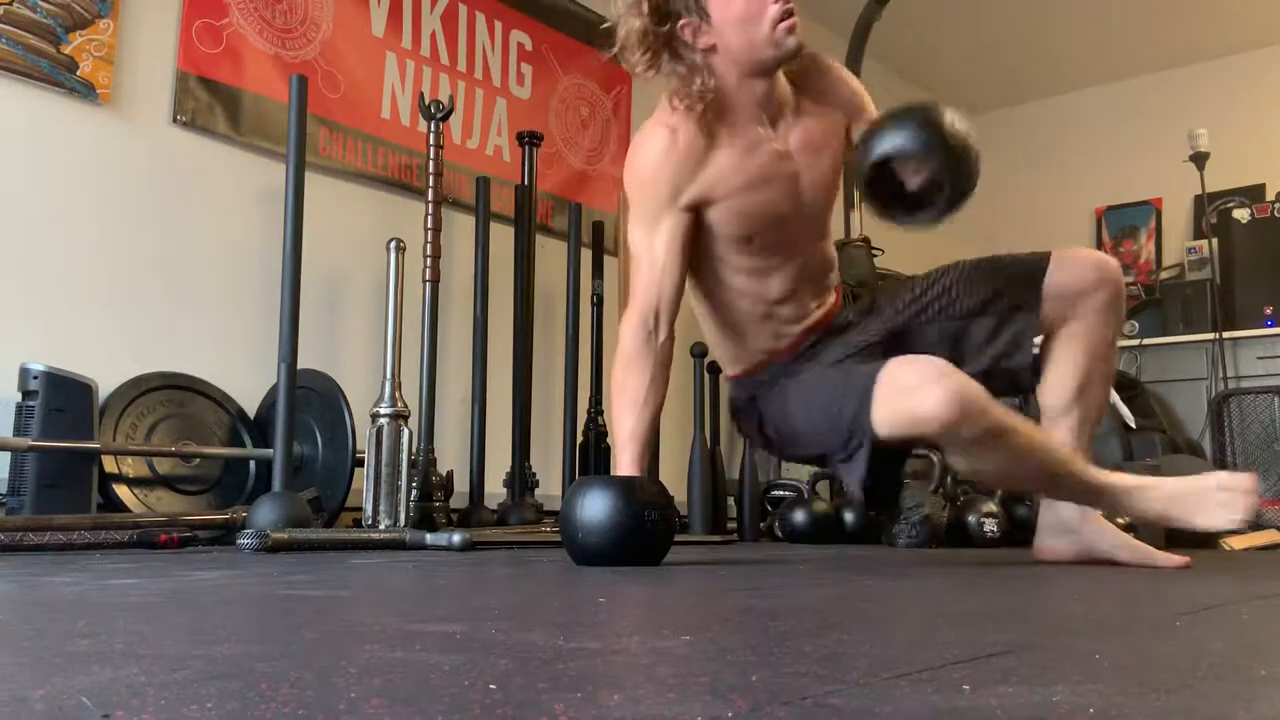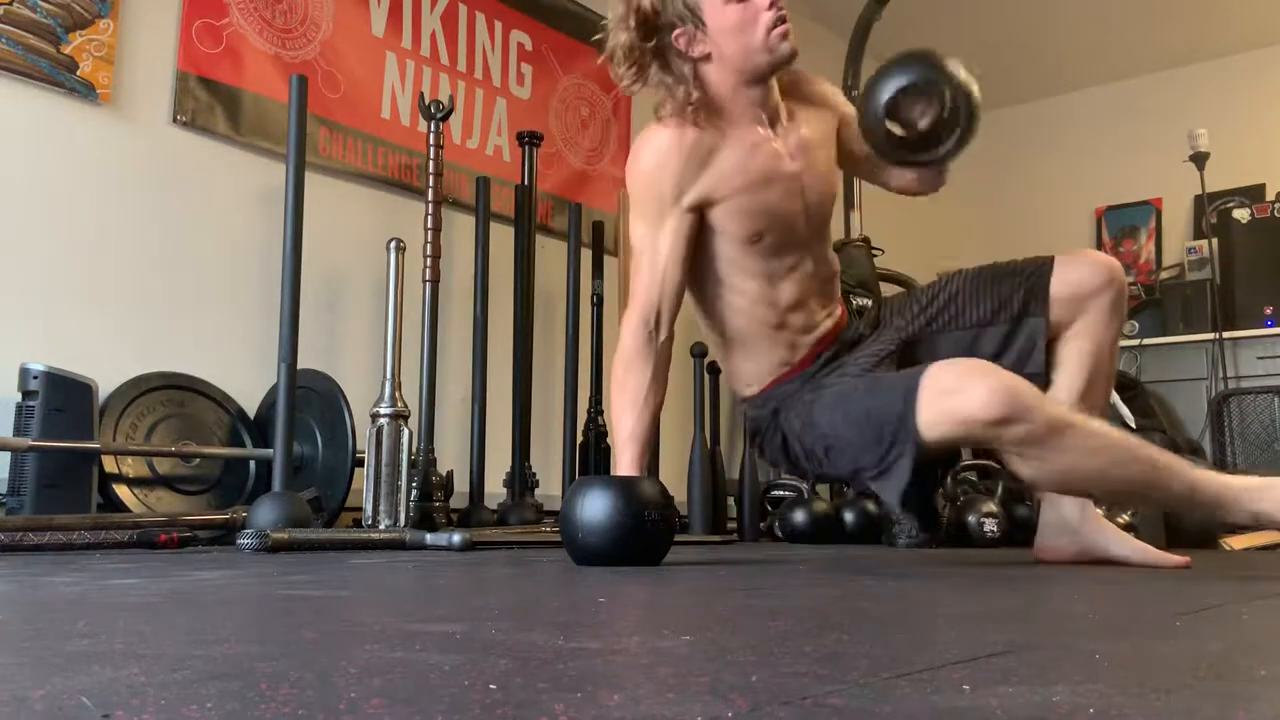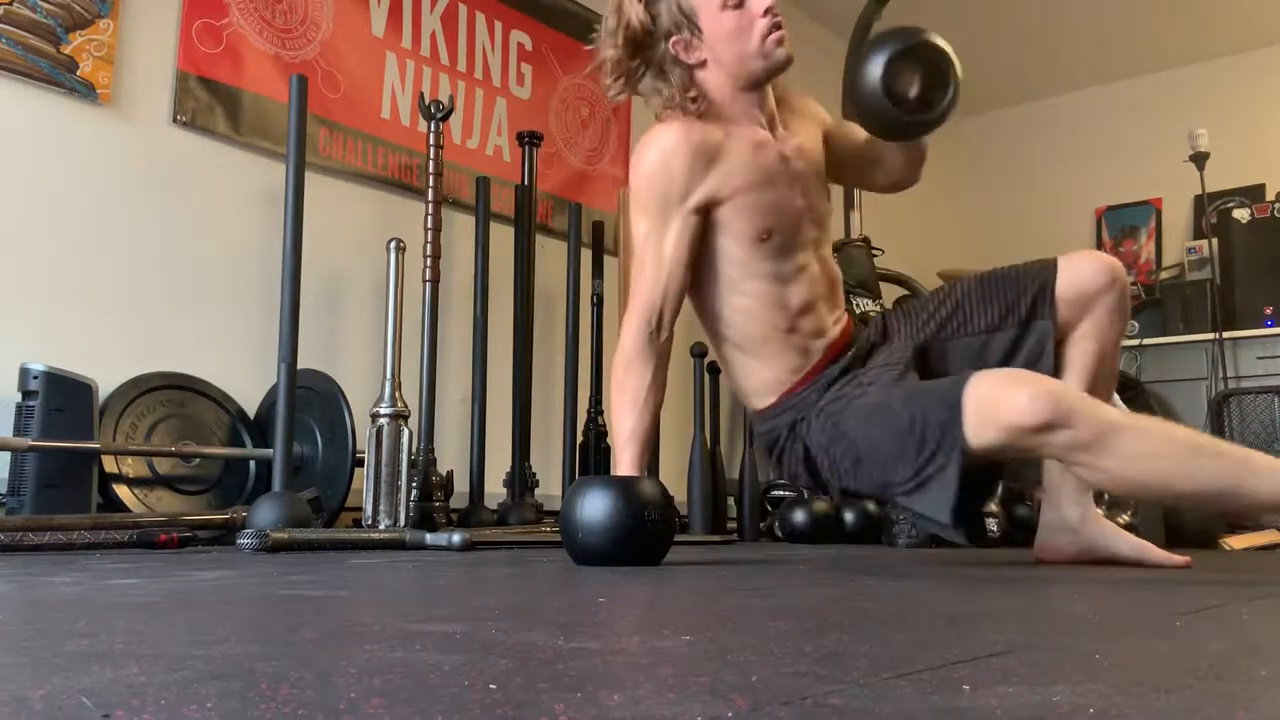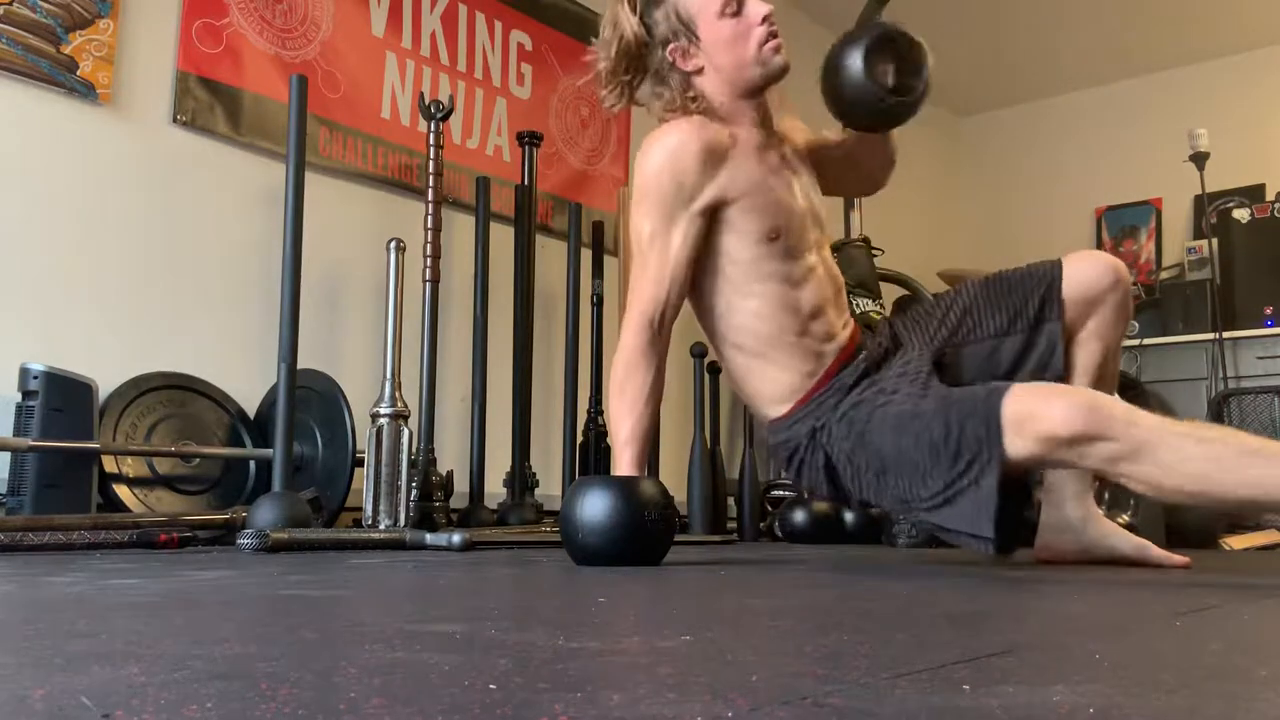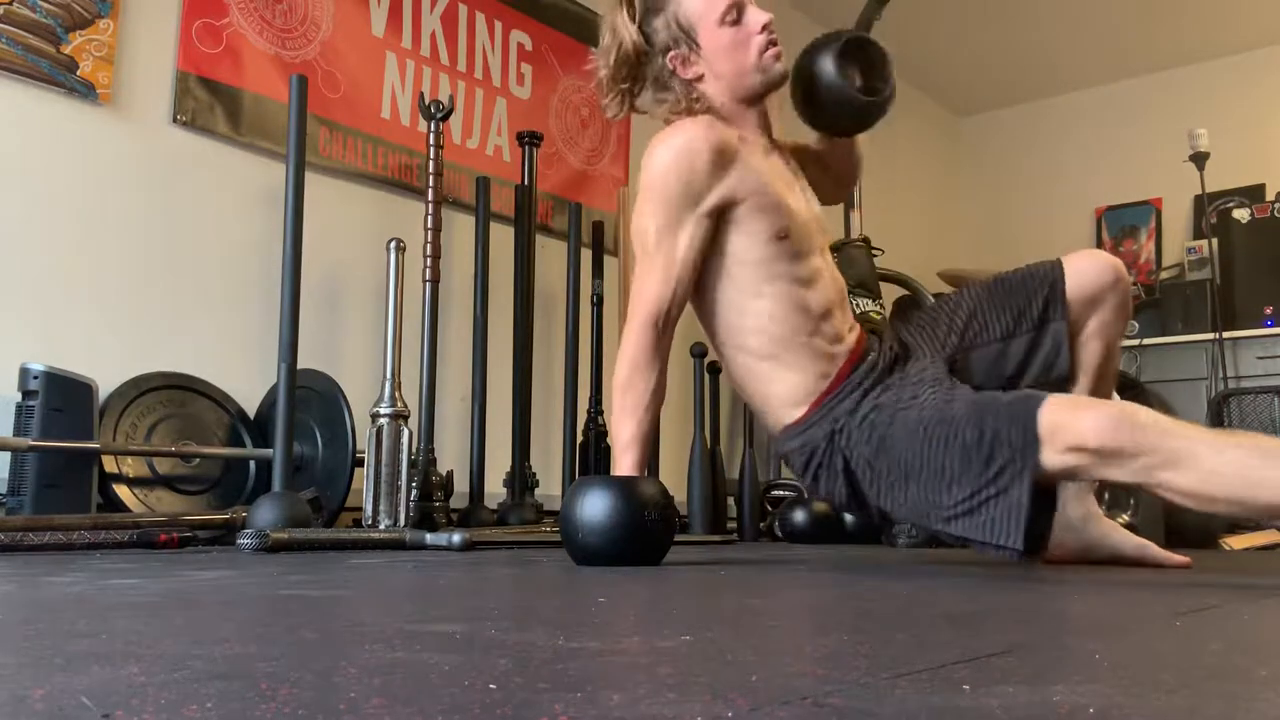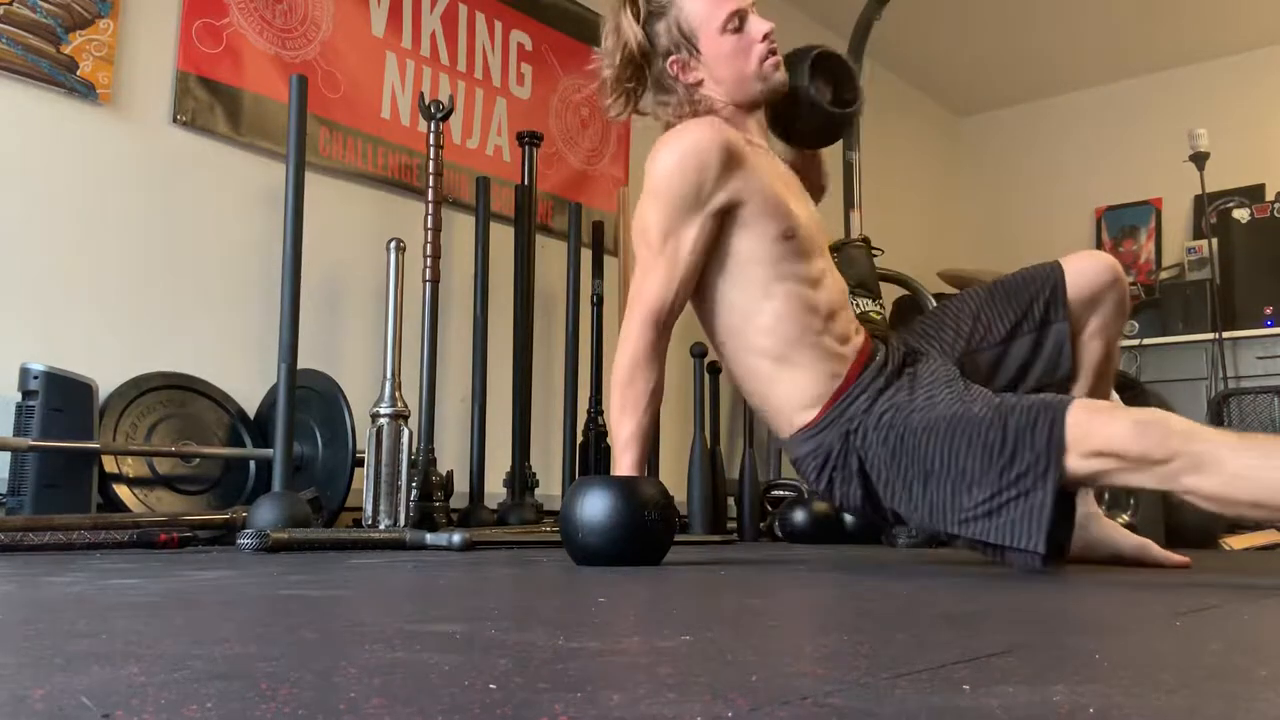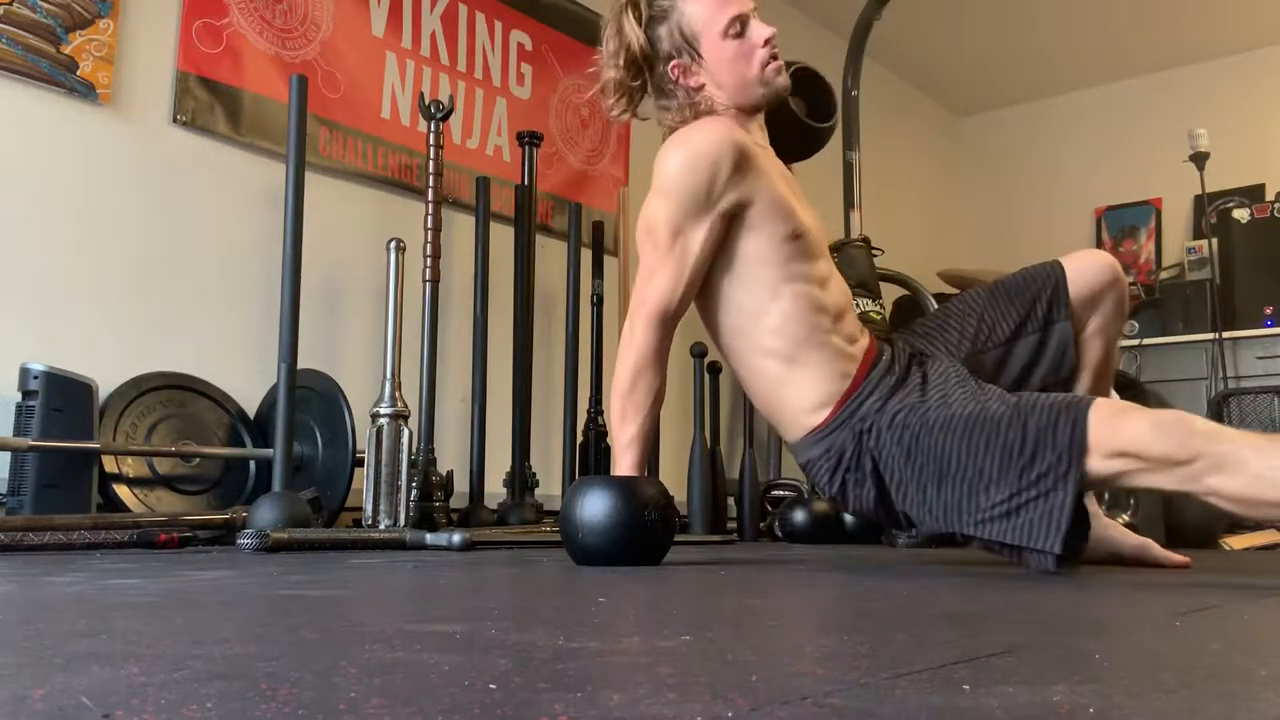
dt=0.1s
person 1, frame 1
left shoulder: (817, 84)
right shoulder: (674, 145)
left elbow: (923, 177)
right elbow: (648, 324)
left hip: (851, 328)
right hip: (781, 389)
left knee: (1091, 278)
right knee: (937, 395)
left ankle: (1066, 518)
right ankle: (1113, 492)
person 1, frame 2
left shoulder: (805, 98)
right shoulder: (675, 146)
left elbow: (913, 176)
right elbow: (648, 325)
left hip: (861, 339)
right hip: (798, 401)
left knee: (1094, 279)
right knee: (981, 397)
left ankle: (1067, 521)
right ankle: (1210, 494)
person 1, frame 3
left shoulder: (787, 114)
right shoulder: (679, 150)
left elbow: (893, 171)
right elbow: (646, 325)
left hip: (871, 351)
right hip: (820, 417)
left knee: (1096, 279)
right knee: (1027, 407)
left ankle: (1067, 517)
person 1, frame 4
left shoulder: (771, 129)
right shoulder: (684, 148)
left elbow: (866, 173)
right elbow: (646, 325)
left hip: (880, 357)
right hip: (832, 422)
left knee: (1100, 278)
right knee: (1065, 419)
left ankle: (1068, 517)
person 1, frame 5
left shoulder: (756, 140)
right shoulder: (691, 149)
left elbow: (837, 183)
right elbow: (648, 323)
left hip: (886, 363)
right hip: (851, 430)
left knee: (1099, 279)
right knee: (1101, 431)
left ankle: (1071, 518)
person 1, frame 6
left shoulder: (752, 146)
right shoulder: (696, 149)
right elbow: (647, 322)
left hip: (892, 366)
right hip: (859, 431)
left knee: (1097, 278)
right knee: (1125, 438)
left ankle: (1072, 517)
person 1, frame 7
left shoulder: (742, 152)
right shoulder: (705, 147)
right elbow: (651, 318)
right wrist: (625, 486)
left hip: (895, 370)
right hip: (871, 436)
left knee: (1095, 277)
right knee: (1150, 441)
left ankle: (1074, 517)
